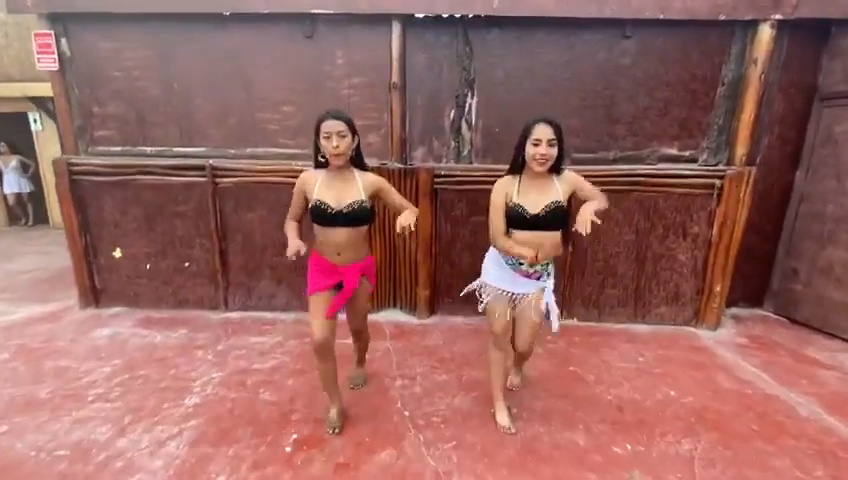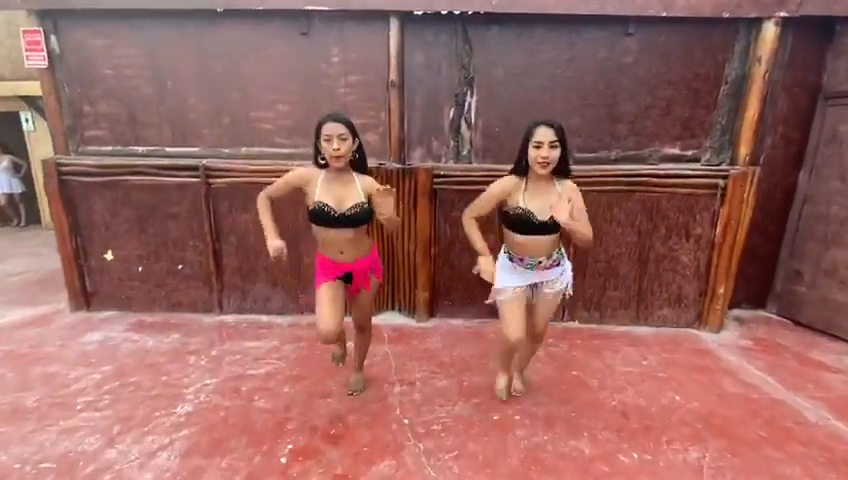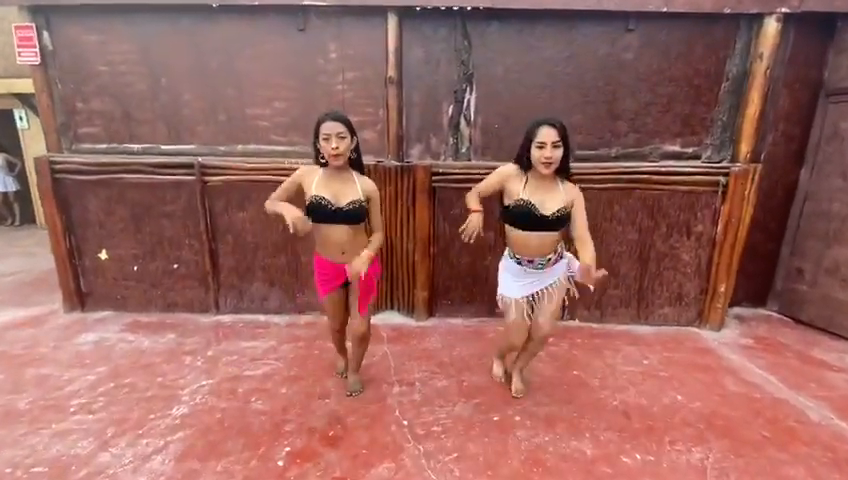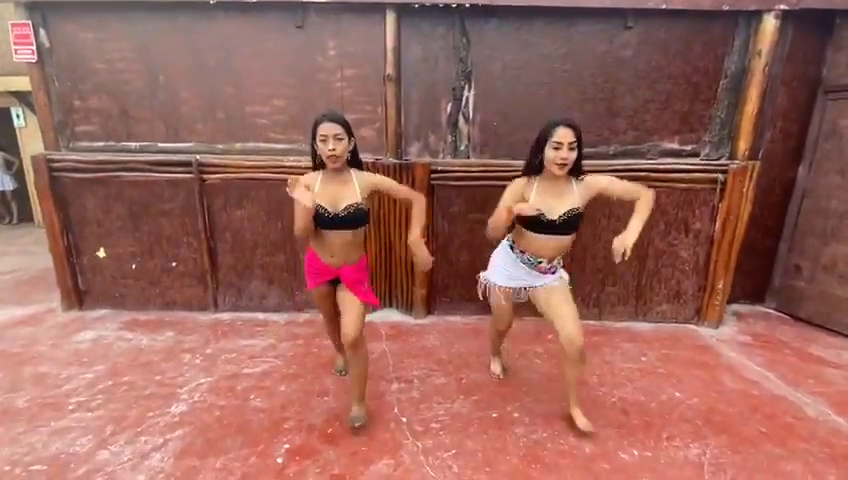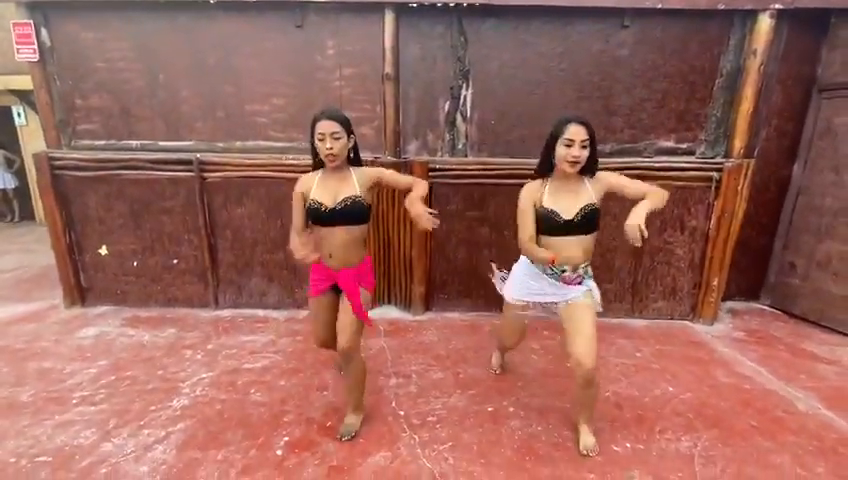
dt=0.2s
person 1, frame 1
left shoulder: (370, 182)
right shoulder: (308, 180)
left elbow: (409, 209)
right elbow: (292, 220)
left wrist: (407, 216)
right wrist: (293, 241)
left hip: (360, 269)
right hip: (322, 269)
left knee: (358, 328)
right knee: (320, 340)
left ankle: (360, 364)
right ankle: (335, 403)
person 1, frame 2
left shoulder: (368, 185)
right shoulder: (305, 177)
left elbow: (394, 228)
right elbow: (263, 197)
left wrist: (388, 214)
right wrist: (272, 236)
left hip: (365, 264)
right hip: (328, 268)
left knee: (362, 324)
right knee: (328, 331)
left ankle: (357, 369)
right ankle: (340, 344)
person 1, frame 3
left shoulder: (366, 186)
right shoulder: (306, 175)
left elbow: (378, 234)
right elbow: (270, 202)
left wrist: (366, 256)
right wrist: (287, 209)
left hip: (362, 266)
right hip: (327, 267)
left knee: (360, 330)
right knee: (337, 327)
left ankle: (354, 369)
right ankle: (342, 356)
person 1, frame 4
left shoulder: (366, 180)
right shoulder: (308, 183)
left elbow: (417, 198)
right elbow: (303, 235)
left wrist: (416, 239)
right wrist: (304, 205)
left hip: (353, 269)
right hip: (317, 266)
left knee: (352, 336)
right knee: (330, 319)
left ankle: (358, 403)
right ankle: (341, 353)
person 1, frame 5
left shoulder: (366, 177)
right shoulder: (305, 184)
left elbow: (418, 184)
right elbow: (297, 233)
left wrist: (413, 202)
right wrist: (300, 249)
left hip: (357, 273)
right hip: (321, 272)
left knee: (348, 345)
right knee: (323, 340)
left ankle: (355, 410)
right ankle: (345, 356)
person 2, frame 1
left shoulder: (567, 181)
right shoulder: (505, 186)
left elbow: (599, 198)
right elbow: (497, 238)
left wrist: (588, 209)
right wrist: (530, 252)
left hip: (539, 278)
right hip: (500, 271)
left knee: (524, 347)
right knee: (499, 337)
left ankle: (515, 368)
right ankle: (499, 403)
person 2, frame 2
left shoulder: (568, 189)
right shoulder: (509, 185)
left elbow: (586, 239)
right elbow: (469, 217)
left wrist: (568, 223)
right wrist: (483, 255)
left hip: (553, 270)
right hip: (512, 270)
left knee: (537, 332)
right knee: (513, 337)
left ankle: (518, 372)
right ankle: (503, 371)
person 2, frame 3
left shoulder: (571, 193)
right shoulder: (511, 175)
left elbow: (584, 241)
right elbow: (474, 193)
left wrist: (589, 270)
right wrist: (475, 213)
left hip: (555, 270)
right hip: (517, 272)
left knee: (543, 333)
right knee: (516, 341)
left ankle: (517, 369)
right ankle: (499, 357)
person 2, frame 4
left shoulder: (588, 185)
right shoulder: (522, 186)
left elbow: (645, 195)
right elbow: (494, 231)
left wrist: (631, 230)
right wrist: (512, 211)
left hip: (550, 273)
right hip: (511, 265)
left knee: (575, 342)
right knee: (502, 324)
left ankle: (573, 406)
right ankle: (495, 355)
person 2, frame 5
left shoulder: (600, 183)
right shoulder: (534, 190)
left elbow: (658, 194)
right elbow: (525, 245)
left wrist: (640, 210)
right wrist: (557, 257)
left hip: (576, 286)
right hip: (533, 277)
left knee: (586, 365)
right knee: (510, 338)
left ankle: (585, 424)
right ankle: (498, 349)
